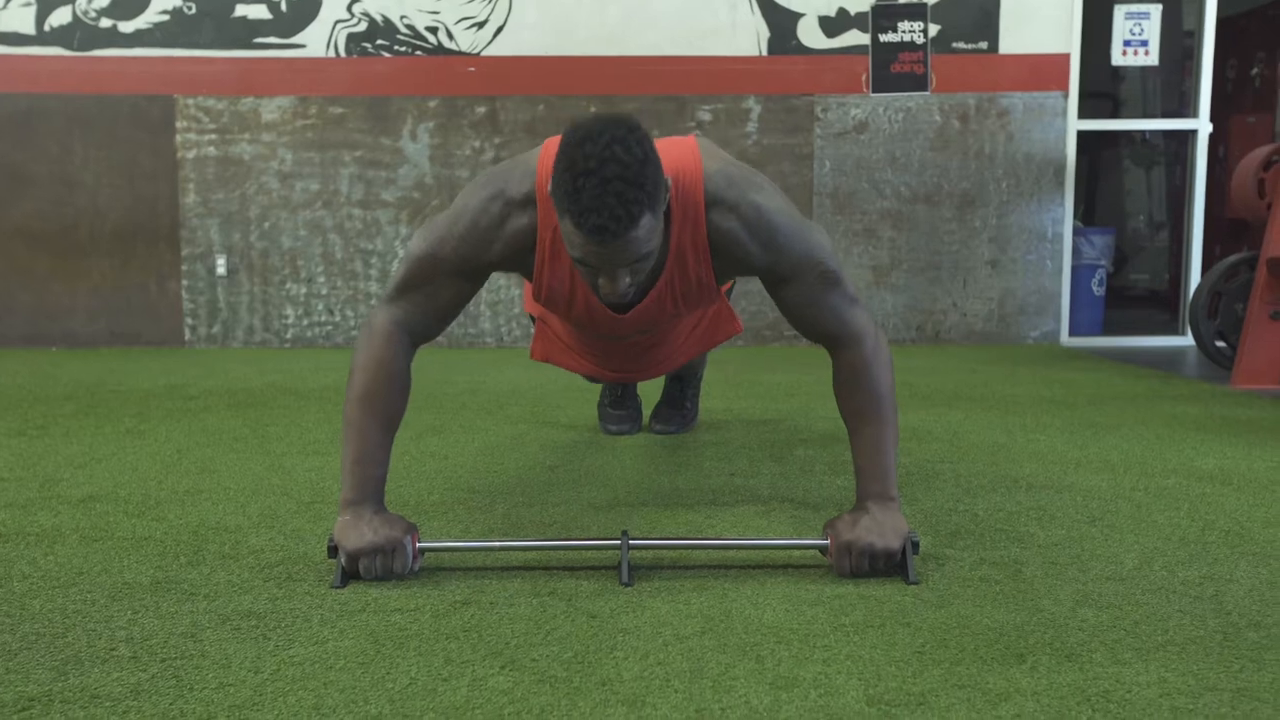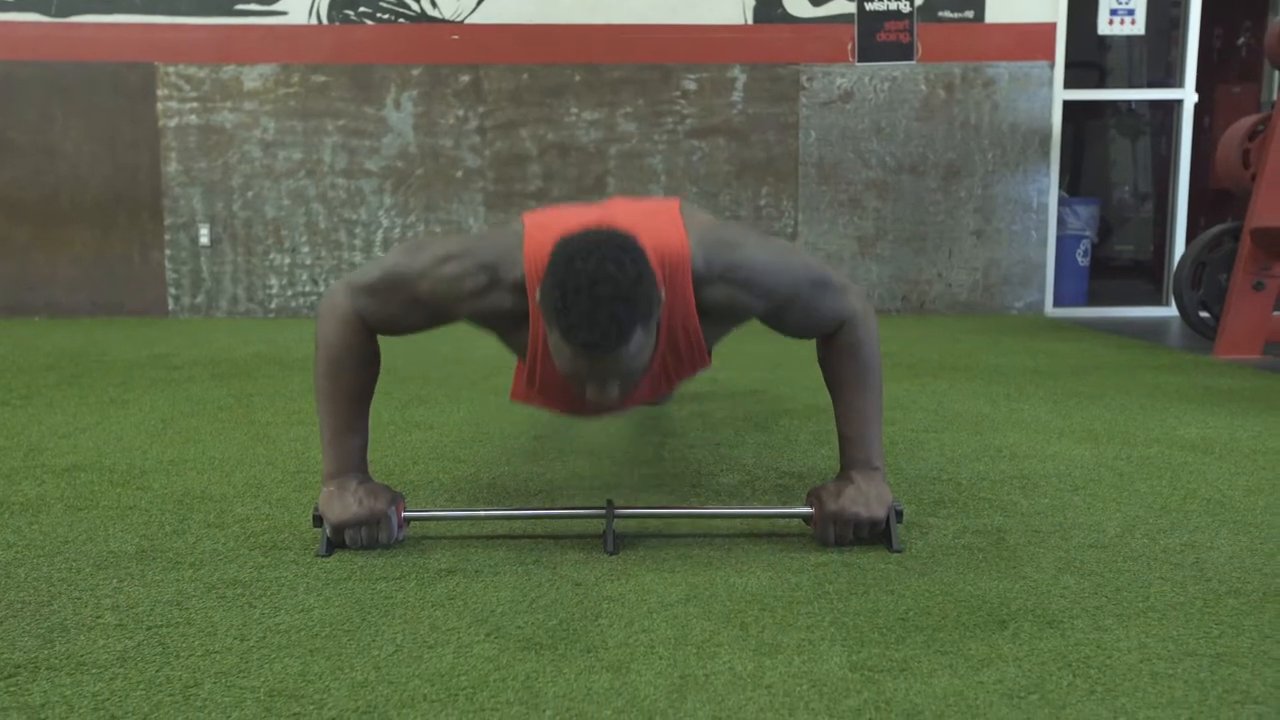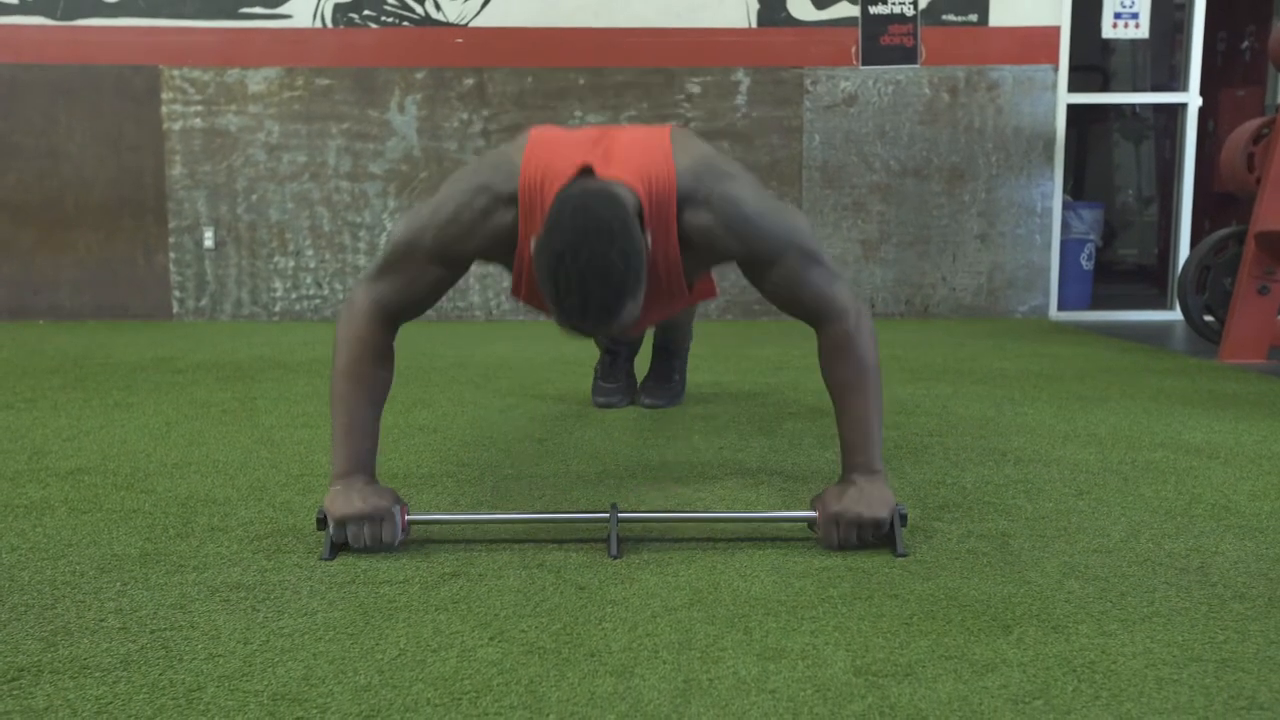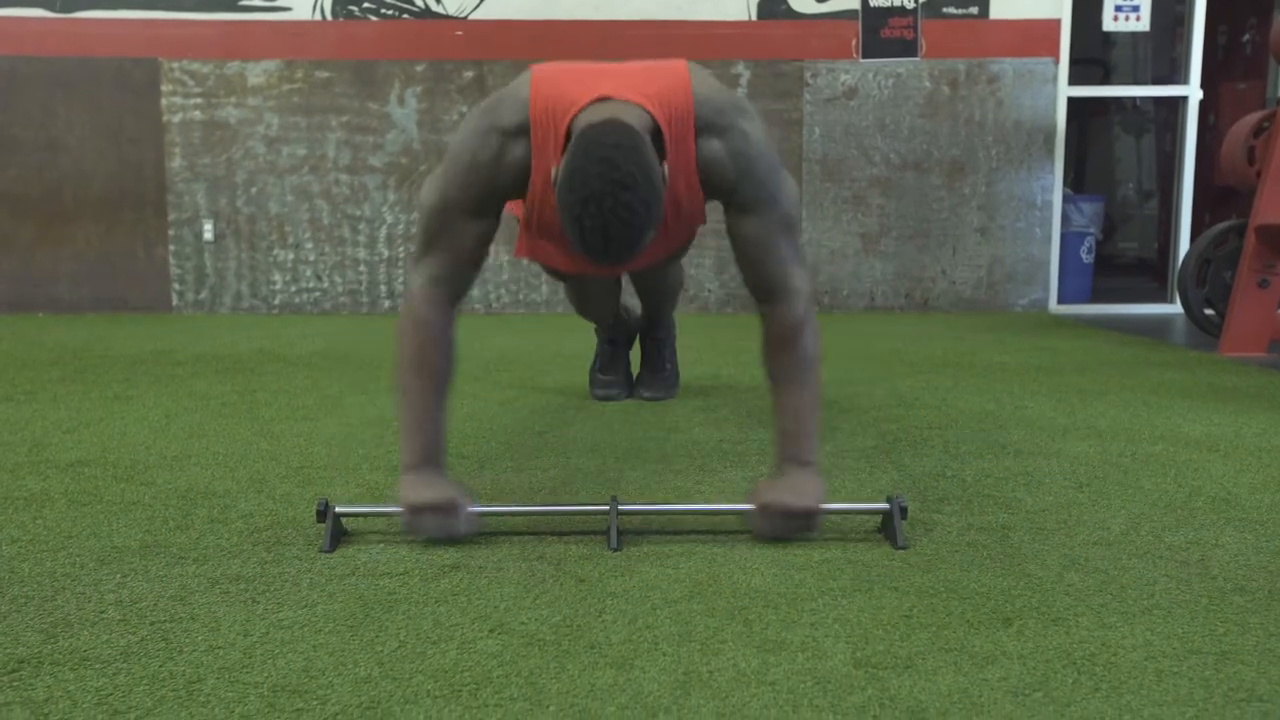
dt=1s
person 1, frame 1
left shoulder: (736, 210)
right shoulder: (505, 211)
left elbow: (852, 335)
right elbow: (392, 329)
left wrist: (879, 502)
right wrist: (359, 506)
left hip: (685, 311)
left ankle: (683, 375)
right ankle: (614, 383)
person 1, frame 2
left shoulder: (712, 275)
right shoulder: (499, 282)
left elbow: (850, 314)
right elbow: (343, 305)
left wrist: (864, 470)
right wrist: (343, 477)
right hip: (548, 281)
person 1, frame 3
left shoulder: (712, 204)
right shoulder: (490, 206)
left elbow: (841, 312)
right elbow: (369, 309)
left wrist: (864, 472)
right wrist: (351, 475)
left ankle: (671, 343)
right ankle: (619, 347)
person 1, frame 4
left shoulder: (722, 137)
right shoulder: (501, 139)
left elbow: (784, 295)
right elbow: (431, 290)
left wrist: (796, 462)
right wrist: (421, 464)
left ankle: (658, 333)
right ankle: (612, 333)
